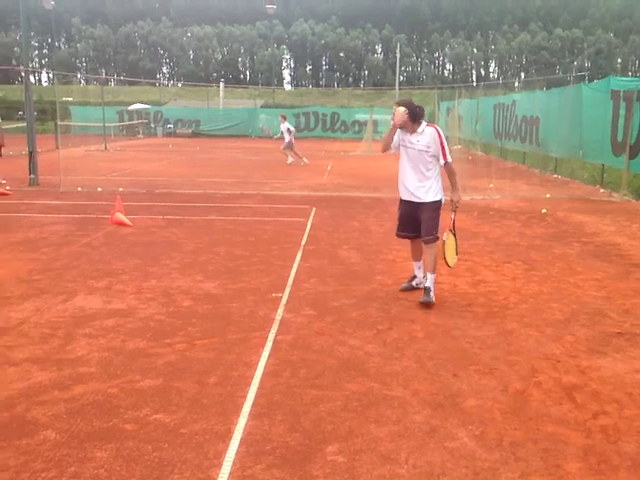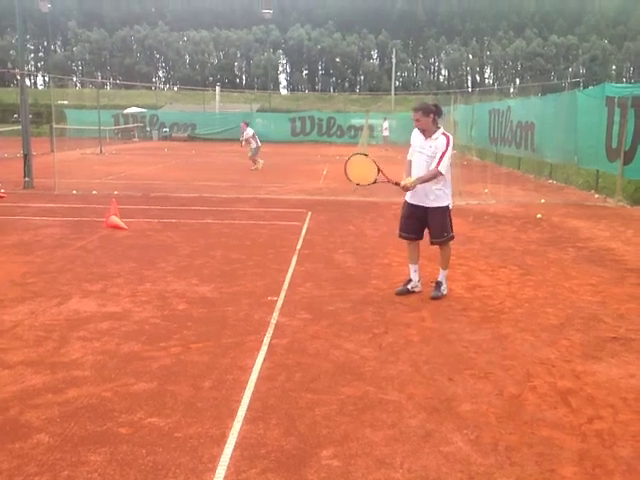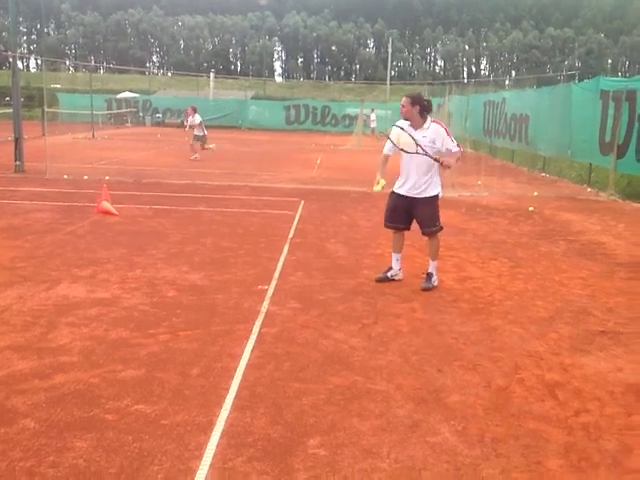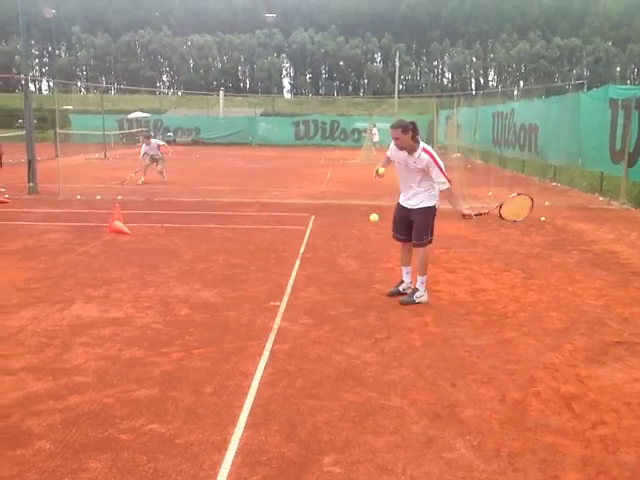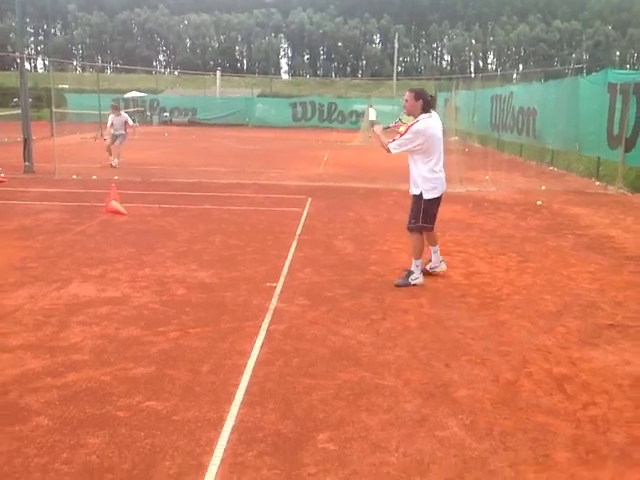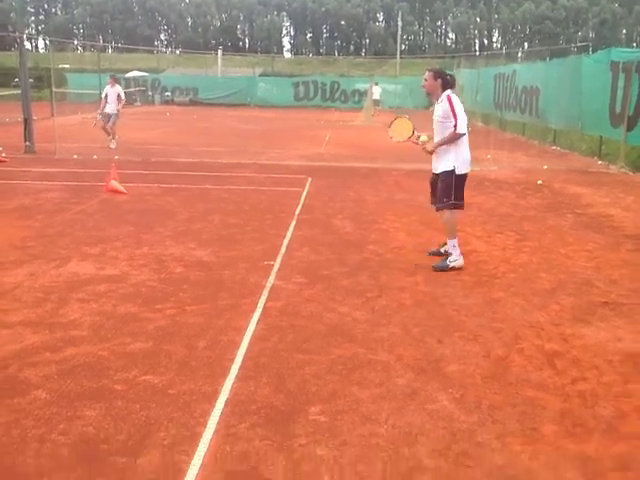
dt=0.5s
person 1, frame 1
left shoulder: (432, 132)
right shoulder: (400, 132)
left elbow: (446, 162)
right elbow: (384, 148)
left wrist: (455, 190)
right wrist: (395, 126)
left hip: (430, 196)
right hip: (408, 195)
left knee: (429, 240)
right knee: (413, 238)
left ankle: (429, 287)
right ankle: (419, 277)
person 1, frame 2
left shoulder: (445, 139)
right shoulder: (415, 134)
left elbow: (438, 170)
left wrist: (415, 182)
right wrist: (406, 178)
left hip: (438, 201)
right hip: (414, 199)
left knee: (442, 242)
right knee: (411, 239)
left ankle: (442, 282)
right ankle: (414, 281)
person 1, frame 3
left shoulder: (437, 129)
right shoulder: (400, 127)
left elbow: (455, 150)
right elbow: (387, 152)
left wrist: (450, 158)
right wrist: (380, 173)
left hip: (427, 191)
right hip: (402, 189)
left knee: (432, 232)
right knee: (397, 229)
left ankle: (432, 273)
right ankle: (396, 269)
person 1, frame 4
left shoulder: (427, 156)
right shoulder: (396, 145)
left elbow: (444, 183)
left wrist: (458, 207)
right wrist: (381, 168)
left hip: (424, 204)
right hip: (404, 201)
left knee: (419, 244)
right knee: (405, 242)
left ankle: (420, 290)
right ankle: (406, 283)
person 1, frame 5
left shoulder: (418, 128)
right shoulder: (432, 117)
left elbow: (390, 147)
left wrist: (378, 132)
right wrist: (403, 128)
left hip: (426, 186)
right hip: (430, 182)
left knee: (416, 228)
right knee: (424, 226)
left ankle: (416, 273)
right ankle: (436, 262)
person 1, frame 6
left shoulder: (450, 100)
right shoulder: (439, 102)
left elbow: (460, 130)
left wrist: (435, 145)
right wrist: (429, 142)
left hip: (452, 164)
right hip: (442, 163)
left knee: (446, 207)
right knee: (440, 205)
left ankle: (454, 255)
right ankle: (451, 246)
